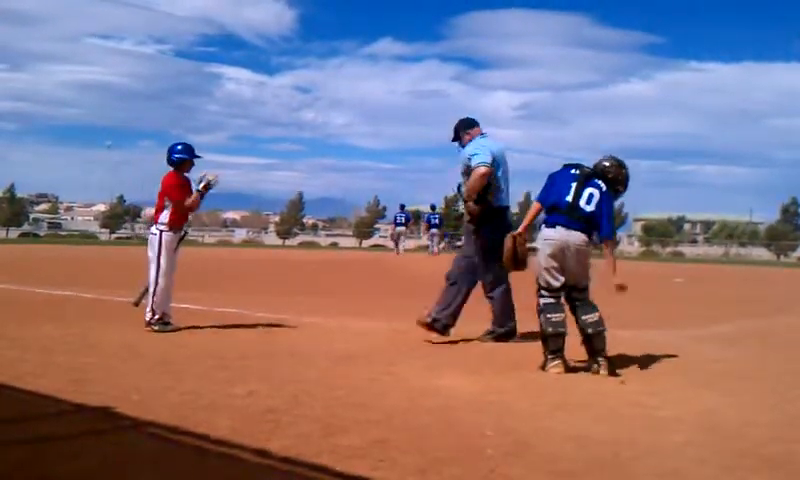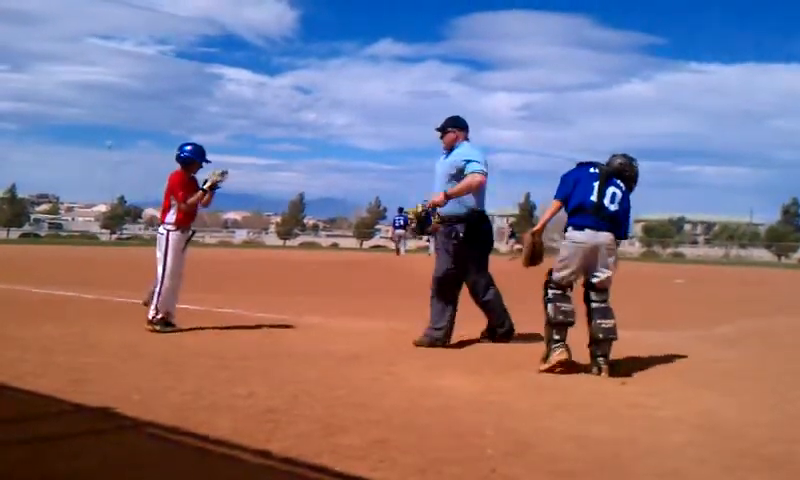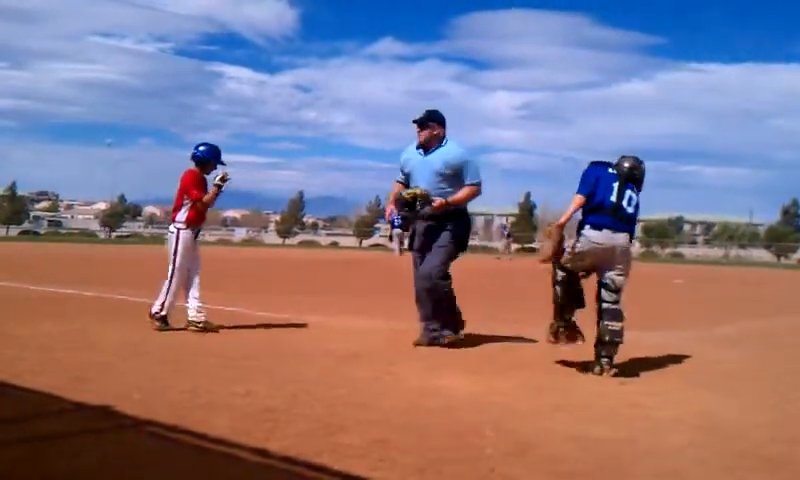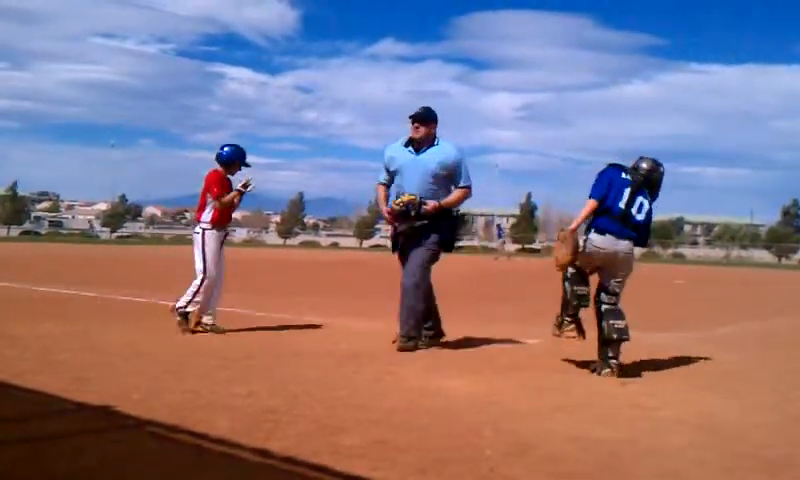
dt=0.3s
person 1, frame 1
left shoulder: (477, 147)
right shoulder: (494, 147)
left elbow: (482, 172)
left wrist: (468, 197)
right wrist: (471, 197)
left hip: (488, 219)
right hip: (487, 218)
left knee: (493, 276)
right knee: (462, 271)
left ankle: (504, 329)
right ankle: (440, 320)
person 1, frame 2
left shoulder: (467, 154)
right shoulder: (447, 157)
left elbow: (478, 179)
left wrist: (445, 195)
right wrist: (434, 207)
left hip: (468, 228)
right hip: (448, 227)
left knee: (479, 282)
right knee: (442, 280)
left ankle: (501, 329)
right ankle: (437, 334)
person 1, frame 3
left shoulder: (457, 154)
right shoulder: (410, 154)
left elbow: (475, 187)
right elbow: (401, 181)
left wrist: (447, 202)
right wrist: (392, 202)
left hip: (449, 224)
right hip: (421, 224)
left knee: (431, 273)
right knee: (422, 278)
left ankle: (452, 324)
right ankle: (432, 331)
person 1, frame 4
left shoulder: (450, 153)
right shoulder: (393, 151)
left elbow: (465, 190)
right elbow: (383, 183)
left wrist: (440, 205)
right wrist: (383, 206)
left hip: (434, 225)
right hip: (404, 225)
left knee: (414, 276)
right knee: (417, 278)
left ankle: (409, 335)
right ankle: (431, 330)
person 2, frame 1
left shoulder: (565, 172)
right shoulder: (605, 193)
left elbow: (540, 201)
right elbow: (606, 236)
left wrist: (523, 227)
right wrist: (613, 273)
left hip: (551, 234)
right hip: (580, 239)
left knee: (549, 295)
right knee: (580, 296)
left ankle: (554, 358)
right ankle: (598, 359)
person 2, frame 2
left shoulder: (582, 171)
right shoulder: (622, 191)
left elbow: (560, 199)
right elbow: (619, 234)
left wrist: (541, 224)
right wrist: (607, 266)
left hip: (578, 235)
right hip: (606, 240)
left knee: (557, 287)
right knee: (599, 298)
left ankle: (557, 348)
right ankle: (601, 360)
person 2, frame 3
left shoulder: (598, 169)
right shoulder: (634, 194)
left elbow: (583, 195)
left wrist: (564, 219)
right wrist: (595, 265)
left hip: (594, 234)
right hip: (622, 242)
left knee: (564, 266)
right knee: (610, 299)
left ankle: (563, 325)
right ankle: (605, 360)
person 2, frame 4
left shoulder: (613, 173)
right shoulder: (647, 199)
left elbow: (595, 201)
right elbow: (641, 239)
left wrist: (575, 225)
right wrist: (602, 265)
left hip: (599, 239)
right hip: (625, 248)
left knee: (575, 266)
right knee: (609, 300)
left ankle: (569, 320)
right ankle: (609, 362)
person 3, frame 1
left shoulder: (184, 181)
right shoulder: (171, 179)
left elbow: (193, 207)
right elbow: (186, 207)
left wrist: (203, 190)
right wrist: (201, 189)
left hip: (175, 233)
right hip: (163, 233)
left knee: (167, 277)
right knee: (159, 276)
left ankle: (162, 317)
right ankle: (153, 318)
person 3, frame 2
left shoulder: (191, 180)
right shoulder: (177, 178)
left elbow: (205, 203)
right elbow: (185, 207)
left wrist: (211, 187)
right wrist: (204, 189)
left hip: (182, 233)
right hip: (171, 233)
left knee: (176, 277)
right knee: (166, 276)
left ankle: (166, 317)
right ankle: (155, 318)
person 3, frame 3
left shoulder: (200, 179)
right shoulder: (191, 177)
left elbow: (205, 206)
right elbow: (201, 205)
left wrist: (218, 189)
right wrist: (216, 186)
left hip: (192, 232)
right hip: (182, 231)
left knee: (193, 276)
right knee: (176, 276)
left ankle: (196, 317)
right ankle: (158, 313)
person 3, frame 4
left shoulder: (225, 181)
right shoulder: (214, 177)
left elbow: (229, 208)
right elbow: (219, 205)
left wrist: (241, 193)
right wrist: (238, 190)
left hip: (218, 233)
right hip: (207, 232)
left knee: (216, 278)
right knee: (207, 275)
left ankle: (206, 320)
right ankle: (183, 308)
